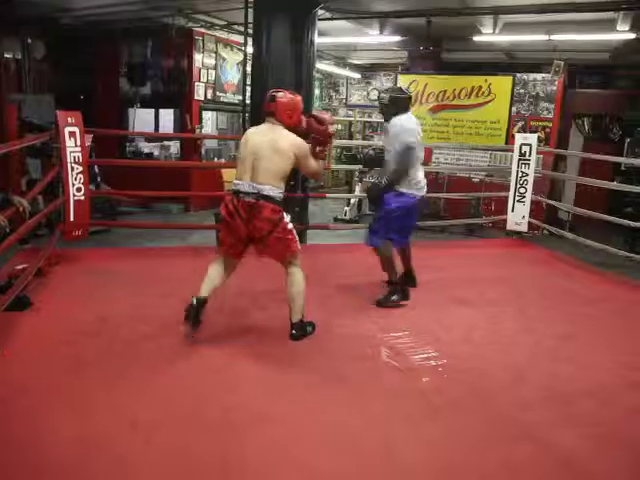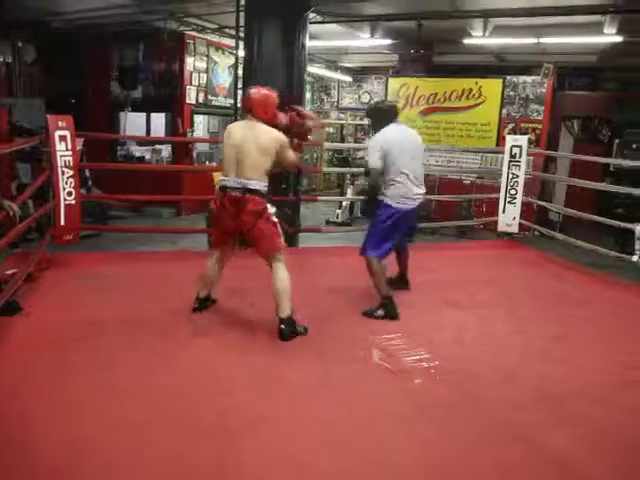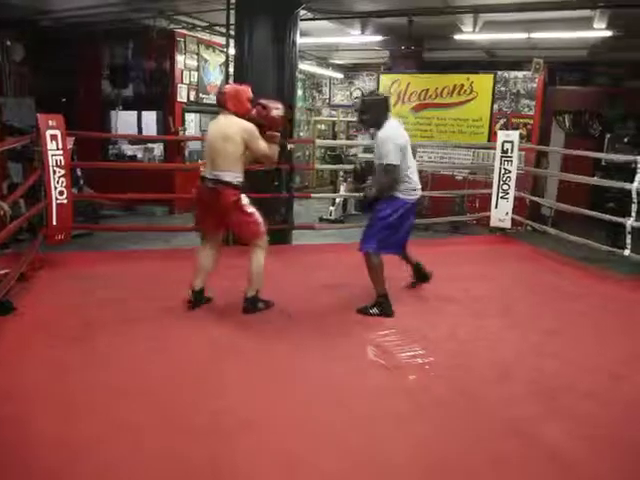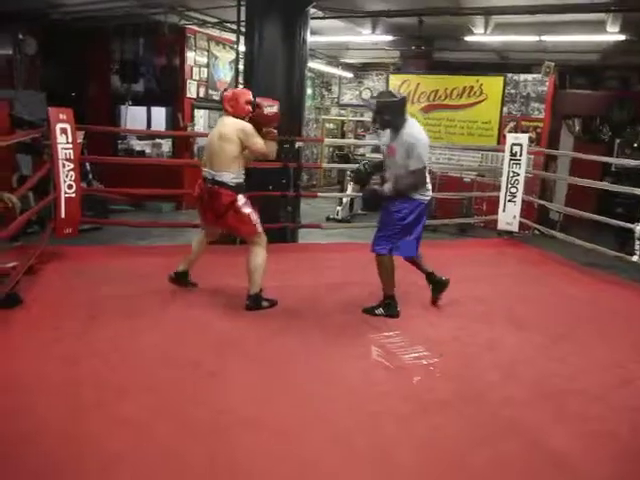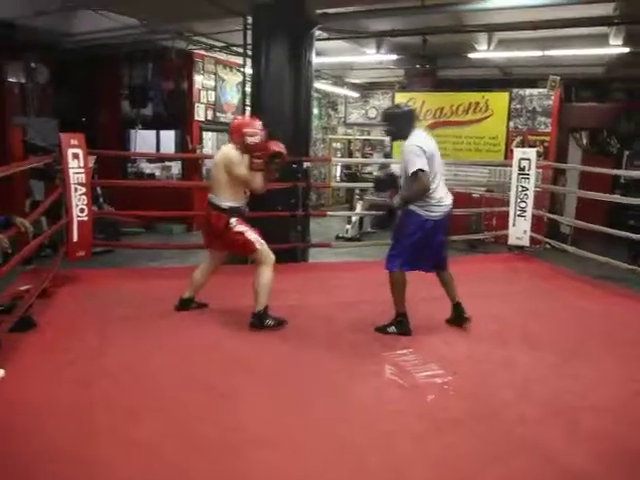
dt=0.2s
person 1, frame 1
left shoulder: (249, 134)
right shoulder: (296, 143)
right elbow: (316, 173)
right wrist: (321, 144)
left hip: (238, 204)
right hip: (268, 210)
left knee: (226, 261)
right knee: (293, 264)
left ankle: (199, 301)
right ankle: (298, 324)
person 1, frame 2
left shoulder: (230, 129)
right shoulder: (275, 136)
right elbow: (293, 164)
right wrist: (297, 139)
left hip: (226, 199)
right hip: (254, 204)
left knee: (220, 252)
right knee: (278, 261)
left ankle: (202, 298)
right ankle: (286, 322)
person 1, frame 3
left shoulder: (213, 126)
right shoulder: (245, 127)
right elbow: (270, 157)
left wrist: (261, 127)
right wrist: (273, 129)
left hip: (207, 189)
right hip: (230, 194)
left knee: (211, 242)
right knee: (259, 243)
left ankle: (197, 293)
right ankle: (252, 298)
person 1, frame 4
left shoulder: (220, 127)
right shoulder: (242, 127)
right elbow: (269, 154)
left wrist: (259, 128)
right wrist: (269, 126)
left hip: (208, 188)
right hip: (228, 194)
left knee: (209, 232)
right knee: (258, 242)
left ankle: (181, 272)
right ankle: (254, 297)
person 1, frame 5
left shoulder: (239, 155)
right shoulder: (231, 154)
left elbow: (257, 187)
right elbow: (256, 186)
left wrist: (267, 159)
right wrist: (258, 158)
left hip: (215, 214)
right hip: (227, 218)
left knee: (213, 260)
right knee: (267, 259)
left ankle: (186, 299)
right ankle: (260, 315)
person 2, frame 1
left shoulder: (400, 124)
right shoulder: (402, 122)
left elbow: (406, 161)
left wrist: (384, 183)
left hip: (402, 191)
right hip: (403, 189)
left knee: (379, 237)
right knee: (396, 234)
left ankle: (397, 288)
right ankle: (408, 275)
person 2, frame 2
left shoulder: (378, 140)
right shoulder: (415, 136)
left elbow: (374, 179)
left wrist: (372, 198)
left hip: (393, 202)
right hip: (414, 199)
left knee: (372, 251)
right knee: (399, 240)
left ankle: (387, 304)
right ankle: (402, 279)
person 2, frame 3
left shoulder: (386, 135)
right shoulder: (391, 126)
left elbow: (392, 177)
left wrist: (372, 193)
left hip: (398, 196)
right hip: (407, 193)
left knee: (371, 246)
right knee: (394, 239)
left ankle: (383, 302)
right ankle: (418, 270)
person 2, frame 4
left shoulder: (413, 136)
right shoulder: (393, 129)
left elbow: (418, 179)
left wrist: (385, 191)
right wrist: (372, 168)
left hip: (411, 198)
right hip: (401, 196)
left knee: (383, 247)
right knee: (404, 246)
left ankle: (389, 303)
right ankle: (433, 279)
person 2, frame 5
left shoulder: (412, 145)
right shoulder: (421, 138)
left elbow: (422, 185)
left wrist: (397, 201)
right wrist: (397, 185)
left hip: (422, 213)
right hip: (438, 211)
left knee: (396, 263)
right knee: (438, 263)
left ankle: (401, 321)
right ankle: (457, 310)
